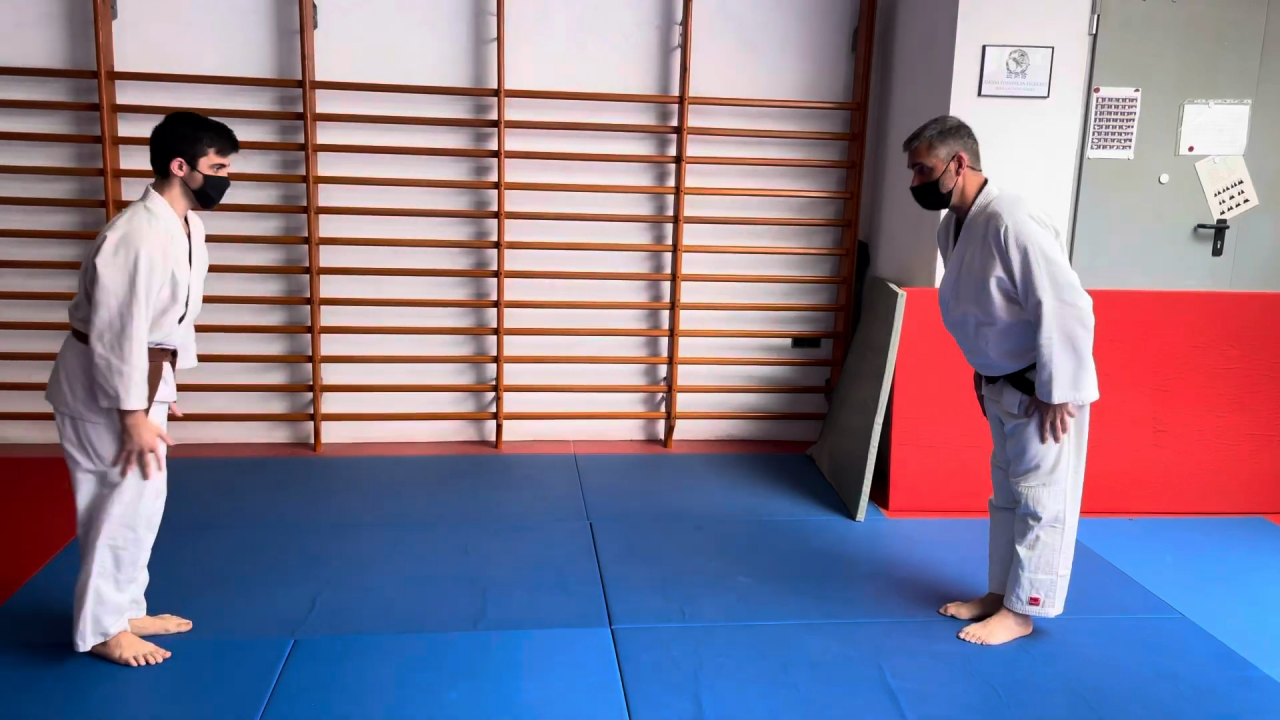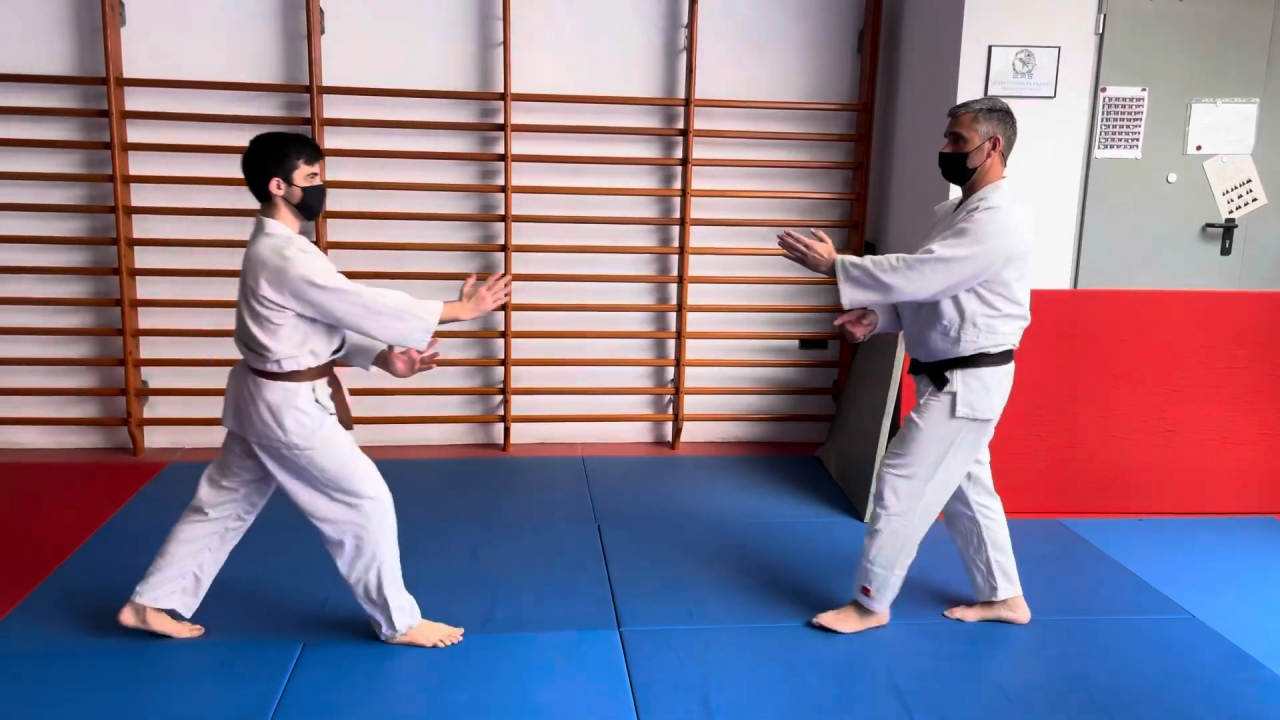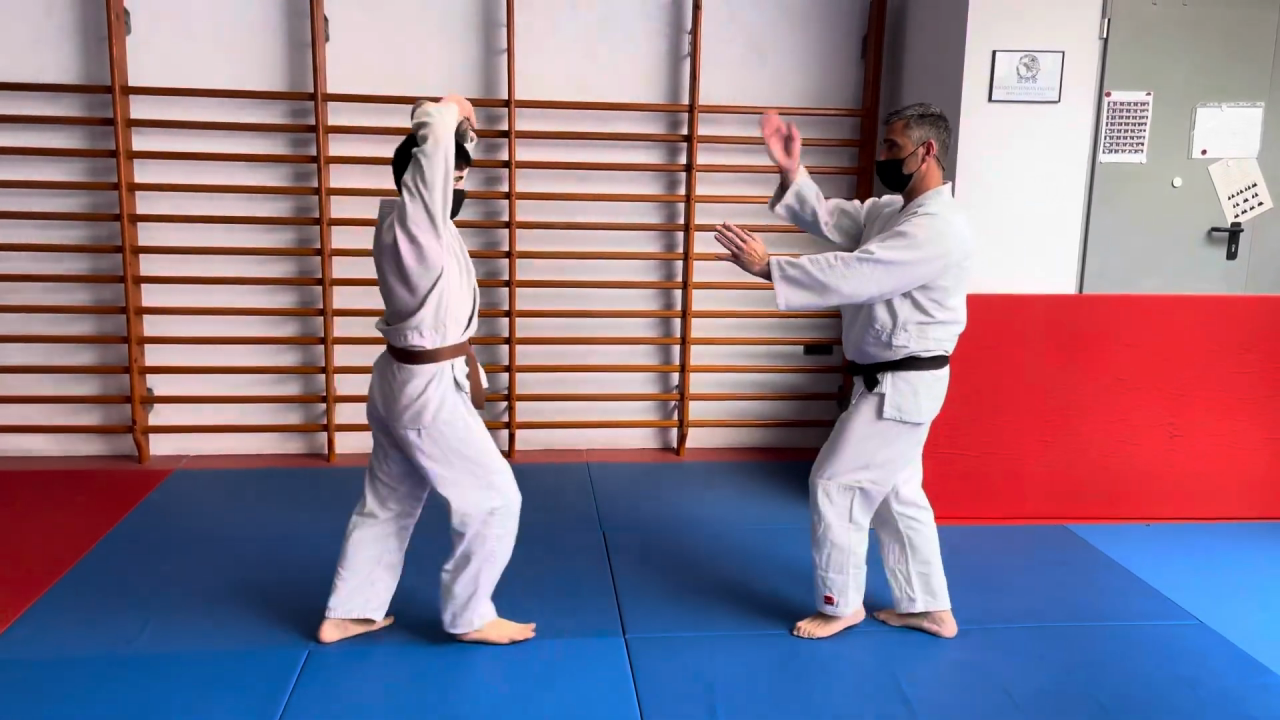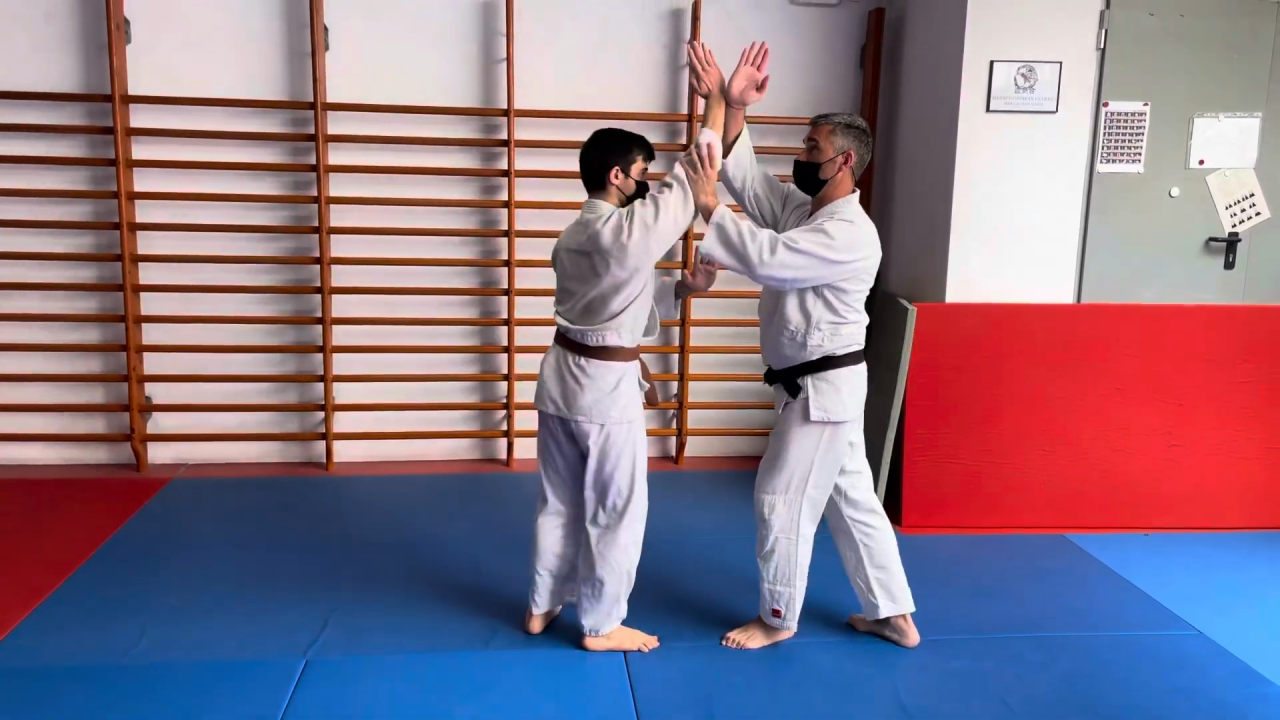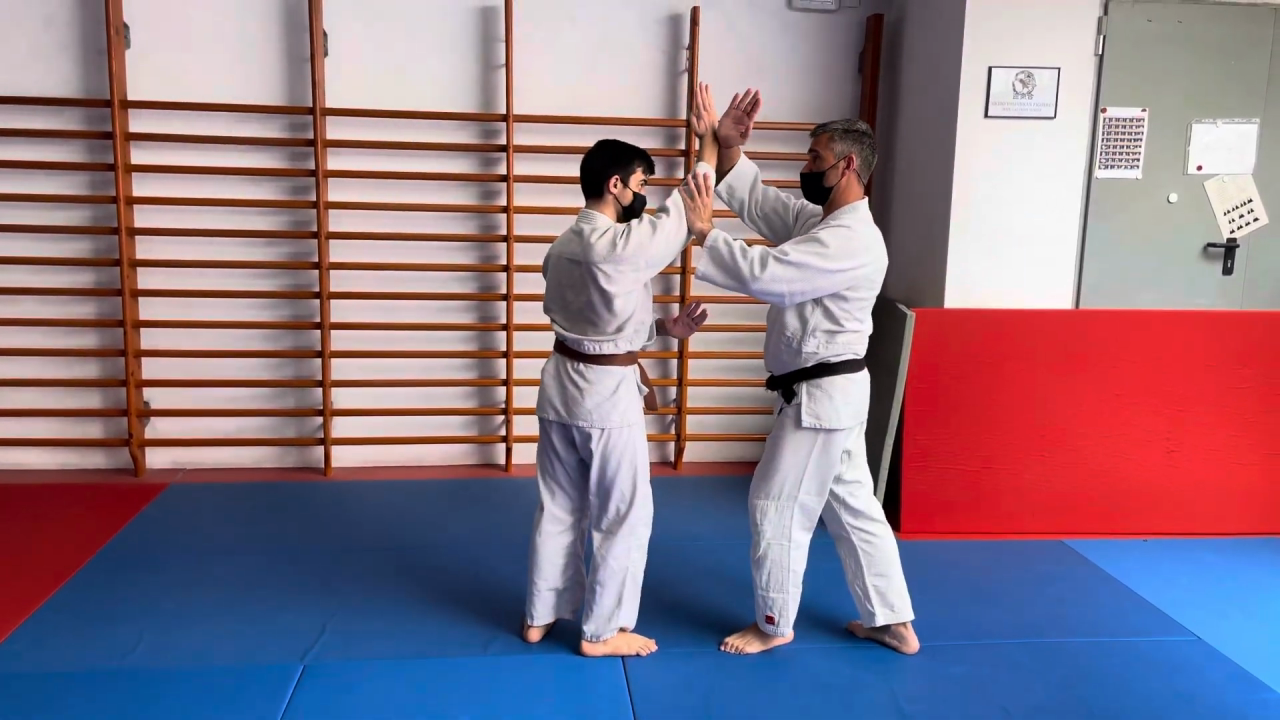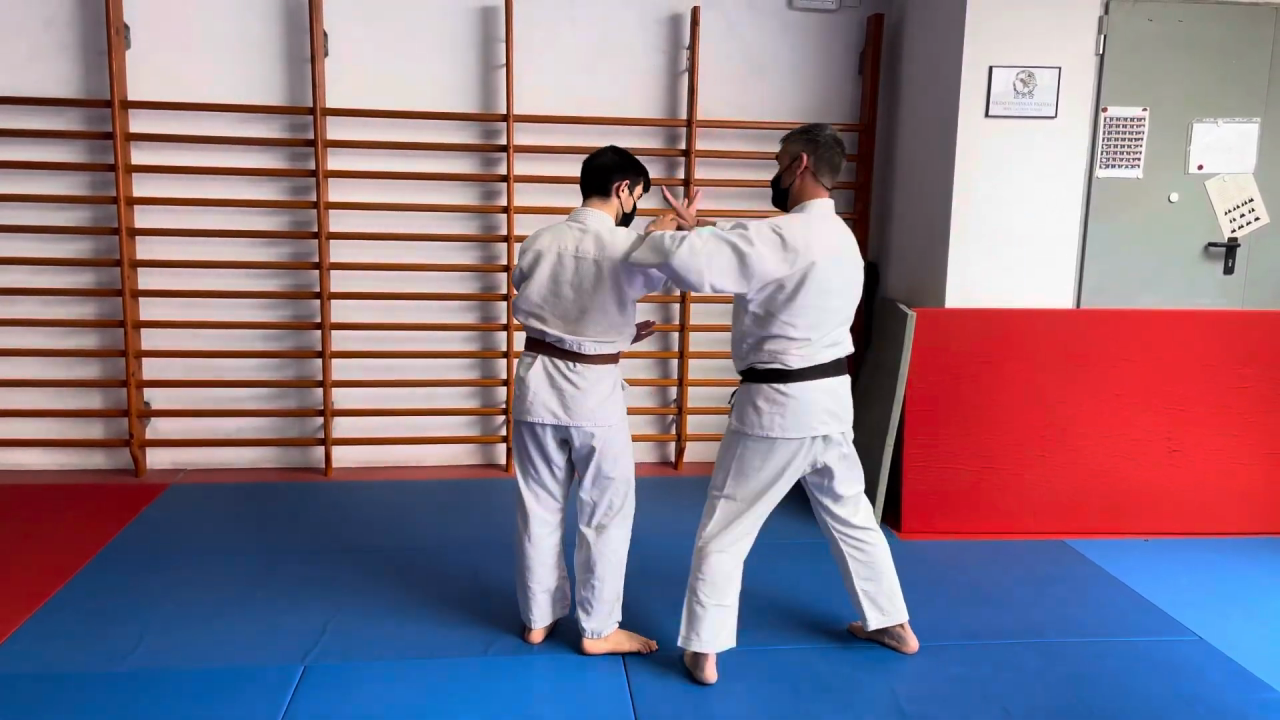
dt=0.7s
person 1, frame 1
left shoulder: (1012, 223)
right shoulder: (951, 226)
left elbow: (1065, 309)
left wrist: (1057, 394)
right wrist: (984, 371)
left hip: (1049, 385)
right hip: (1005, 384)
left knee: (1043, 499)
right knee: (1009, 493)
left ankle: (1021, 610)
right ankle: (1001, 593)
person 1, frame 2
left shoulder: (999, 222)
right shoulder: (952, 212)
left elbow: (921, 274)
right elbow: (921, 284)
left wrist: (835, 265)
right wrist: (874, 315)
left hip: (970, 382)
right hip: (949, 378)
left knee: (903, 483)
right knee: (966, 488)
left ankle: (871, 601)
right ankle: (1003, 596)
person 1, frame 3
left shoulder: (939, 230)
right shoulder: (887, 211)
left elbow: (853, 274)
right elbow: (826, 218)
left wrist: (769, 266)
right wrist: (791, 170)
left hip: (902, 384)
right hip: (887, 380)
left knee: (835, 484)
right knee: (898, 495)
left ankle: (839, 604)
right ankle: (929, 606)
person 1, frame 4
left shoulder: (851, 233)
right shoulder: (800, 208)
left elbow: (768, 259)
right elbow: (743, 176)
left wrist: (709, 209)
right wrist: (732, 107)
left hip: (822, 388)
right hip: (817, 385)
left knee: (783, 500)
right knee: (852, 499)
left ankle: (777, 618)
right ankle: (893, 614)
person 1, frame 5
left shoulder: (853, 240)
right shoulder: (817, 220)
left elbow: (766, 274)
right elbow: (754, 198)
left wrist: (704, 232)
right wrist: (727, 145)
left hip: (820, 395)
right hip: (832, 391)
left knee: (777, 507)
right knee: (853, 506)
left ankle: (773, 624)
right ankle: (892, 622)
person 1, frame 6
left shoulder: (784, 236)
right shoulder: (841, 237)
left elbow: (689, 260)
left wrist: (662, 234)
right wrist: (700, 226)
left hip: (778, 402)
right hip: (831, 394)
left knee: (726, 525)
right knee: (849, 512)
left ankle: (703, 651)
right ankle: (892, 623)
person 2, frame 1
left shoulder: (186, 225)
right shoulder: (139, 234)
right elbow: (117, 331)
left wrist: (163, 390)
right wrist: (135, 414)
left hip: (143, 378)
right hip: (103, 384)
left knee: (138, 498)
right knee: (124, 500)
left ankle: (124, 611)
right ankle: (102, 628)
person 2, frame 2
left shoulder: (280, 245)
right shoulder: (283, 258)
left elbow: (335, 318)
right elbow: (360, 305)
left wrist: (383, 357)
right wrist: (457, 309)
left hip: (267, 397)
right hip: (292, 406)
left knee: (222, 505)
right knee: (368, 506)
left ankle: (149, 602)
right ankle: (397, 620)
person 2, frame 3
left shoulder: (403, 221)
right shoulder: (412, 218)
left elbow: (446, 136)
right elbow: (431, 146)
left wrist: (454, 117)
right wrist: (440, 115)
left hip: (404, 382)
right hip: (431, 391)
left knee: (386, 504)
right knee: (495, 499)
left ankle: (346, 612)
right ankle: (468, 615)
person 2, frame 4
left shoulder: (571, 239)
right shoulder: (633, 231)
right elbow: (691, 183)
left wrist: (684, 288)
right wrist: (721, 106)
left hip: (561, 376)
right hip: (607, 389)
left knee: (558, 503)
right knee: (618, 511)
left ankle: (542, 606)
right ankle: (601, 624)
person 2, frame 5
left shoulder: (562, 245)
right shoulder: (623, 245)
right elbow: (685, 212)
left wrist: (663, 327)
right wrist: (711, 144)
left hip: (562, 383)
right hip: (608, 394)
left knee: (558, 509)
right knee: (624, 516)
left ankle: (540, 615)
right ankle: (602, 630)
person 2, frame 6
left shoulder: (538, 242)
right shoulder: (629, 246)
left elbow: (533, 309)
left hip: (538, 381)
right hip: (594, 389)
left knee: (539, 506)
right knee: (607, 512)
left ankle: (538, 617)
right ankle: (598, 629)
